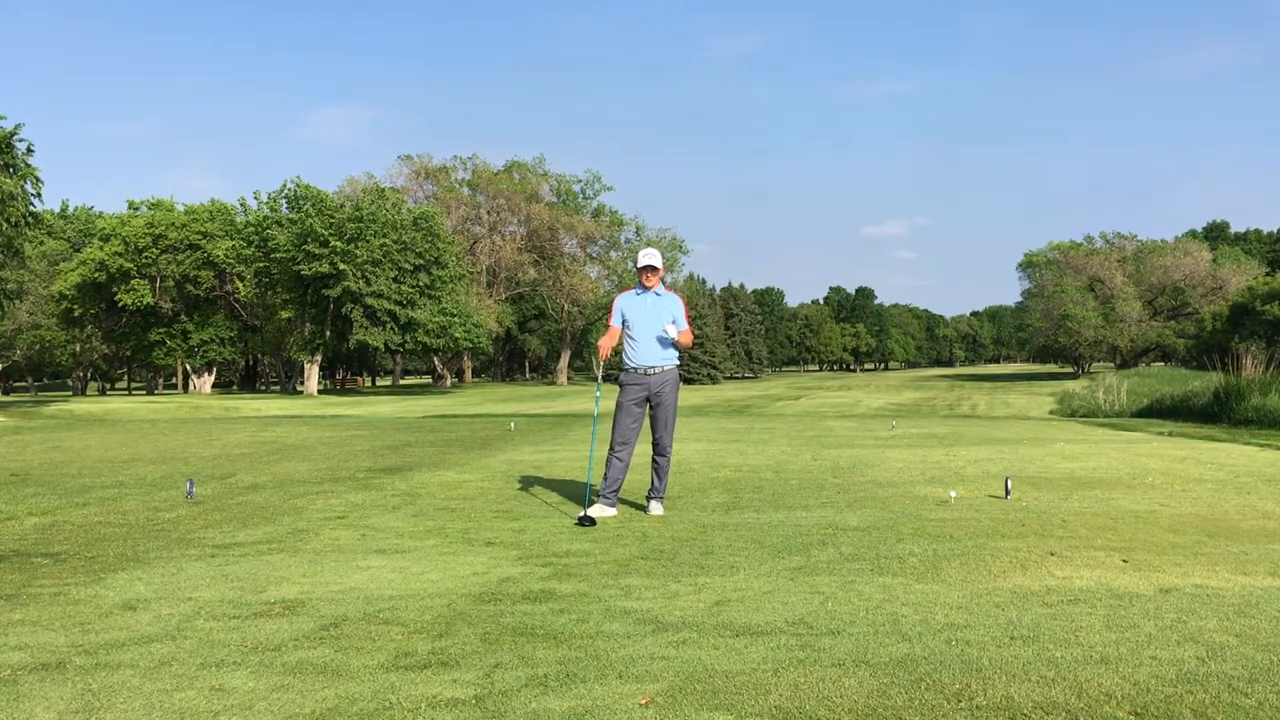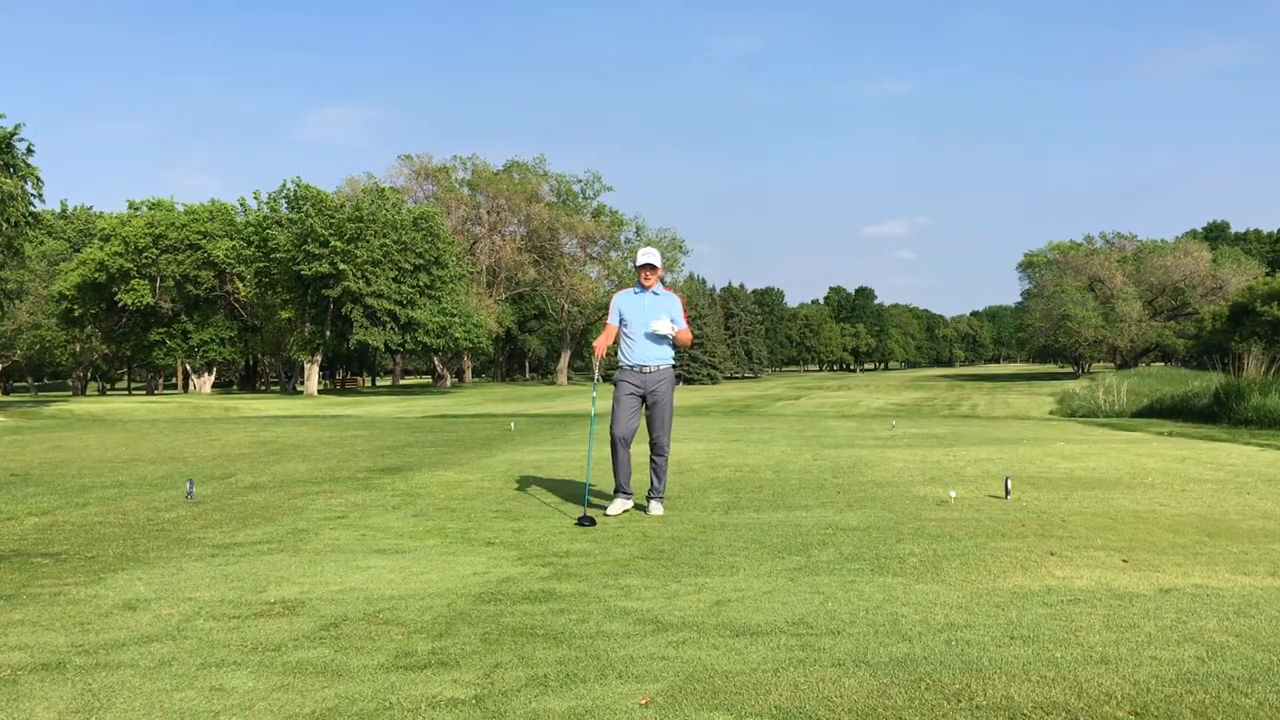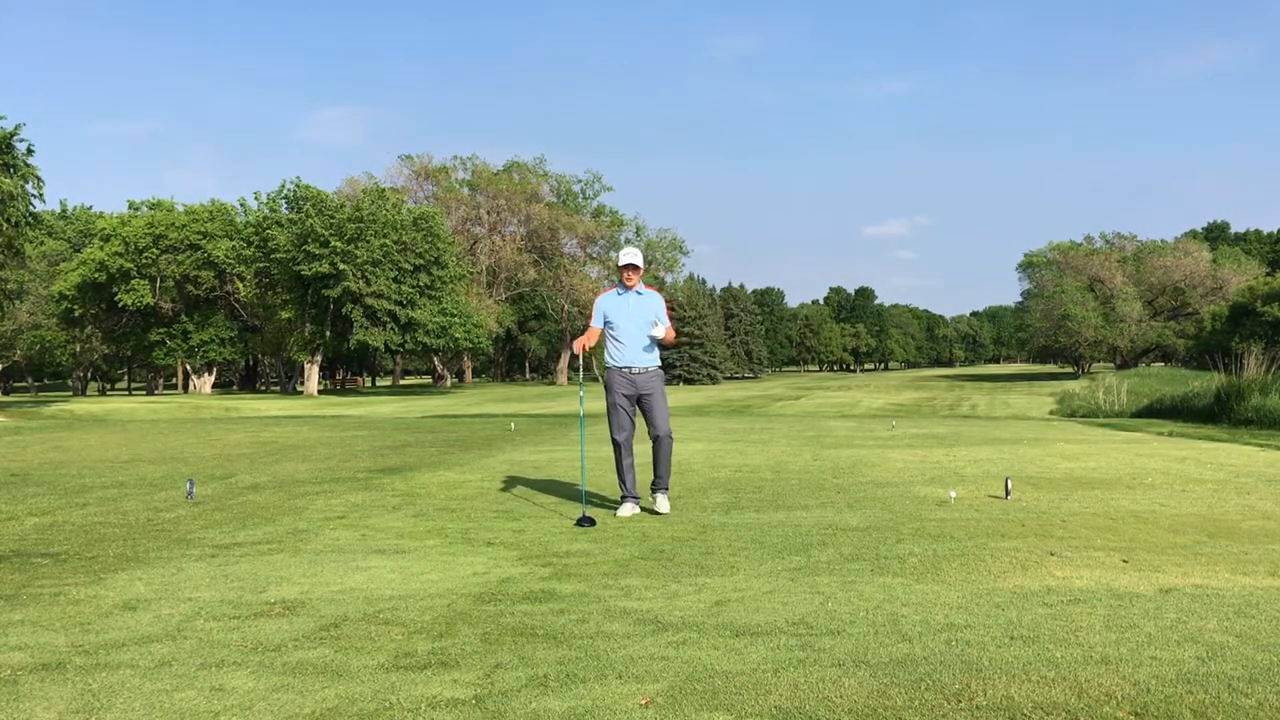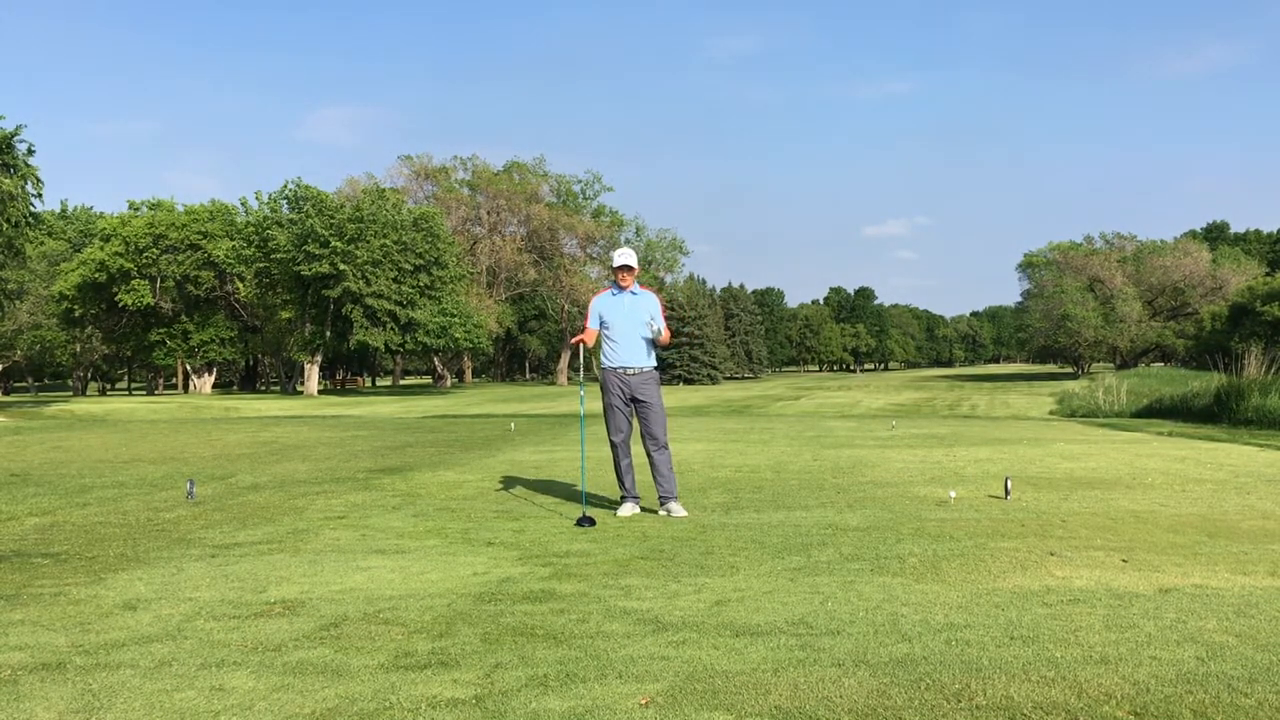
dt=0.5s
person 1, frame 1
left shoulder: (674, 300)
right shoulder: (623, 300)
left elbow: (688, 340)
right elbow: (613, 334)
left wrist: (675, 336)
right wrist: (605, 341)
left hip: (665, 377)
right hip: (633, 377)
left knee: (662, 442)
right knee: (621, 441)
left ankle: (656, 498)
right ankle: (606, 500)
person 1, frame 2
left shoulder: (672, 300)
right shoulder: (620, 298)
left elbow: (686, 340)
right elbow: (610, 333)
left wrist: (672, 330)
right wrist: (601, 341)
left hip: (661, 375)
right hip: (628, 375)
left knee: (660, 441)
right knee: (620, 433)
left ankle: (656, 498)
right ankle: (622, 494)
person 1, frame 3
left shoulder: (654, 298)
right shoulder: (604, 300)
left elbow: (671, 337)
right elbow: (593, 334)
left wrist: (662, 334)
right wrist: (582, 340)
left hip: (650, 375)
right hip: (618, 377)
left knee: (662, 433)
right knee: (622, 439)
left ankle: (660, 490)
right ankle: (629, 498)
person 1, frame 4
left shoulder: (650, 299)
right shoulder: (599, 301)
left elbow: (666, 337)
right elbow: (590, 337)
left wrist: (660, 335)
right wrist: (581, 339)
left hip: (646, 376)
right hip: (614, 377)
left knee: (656, 439)
right knee: (619, 440)
left ankle: (668, 500)
right ankle: (629, 499)
